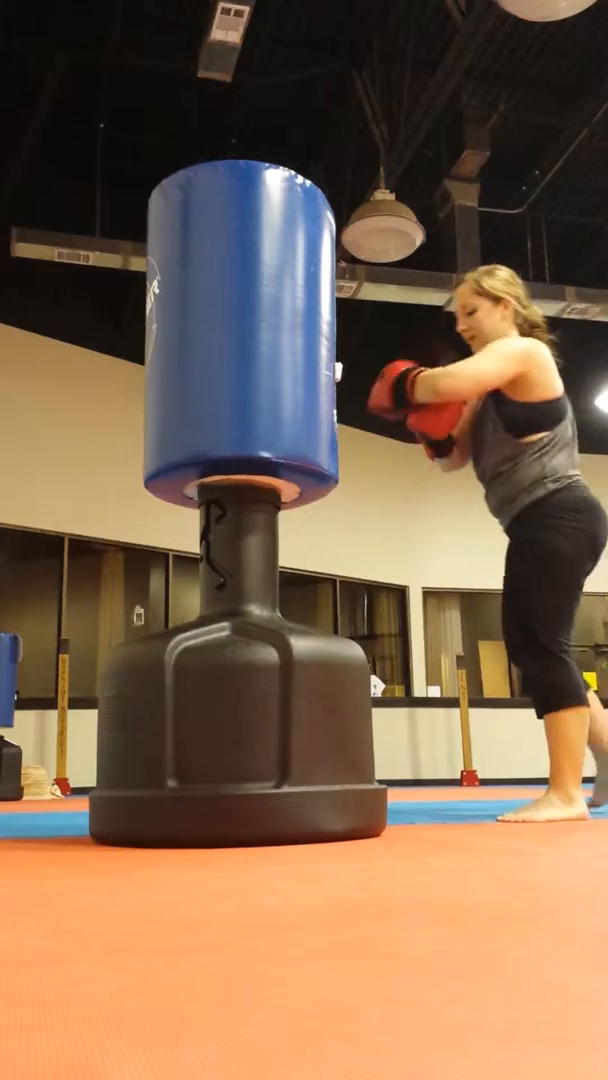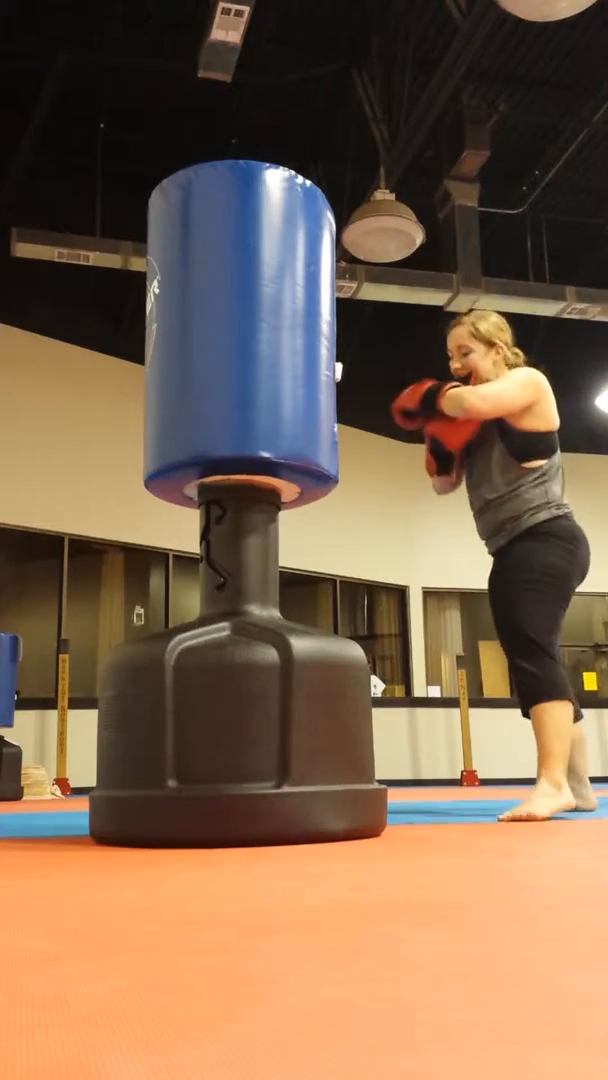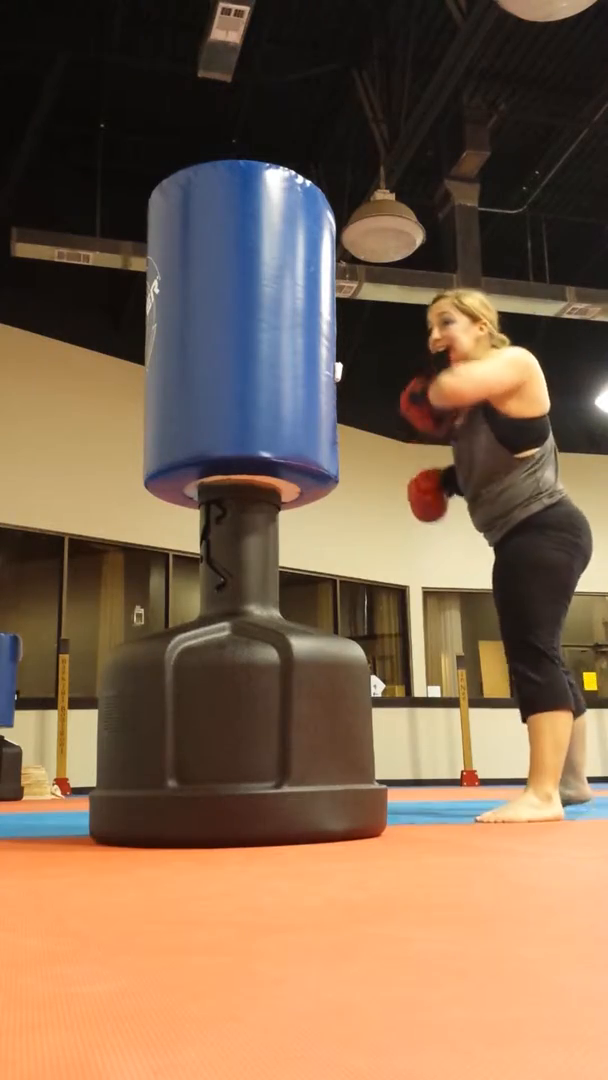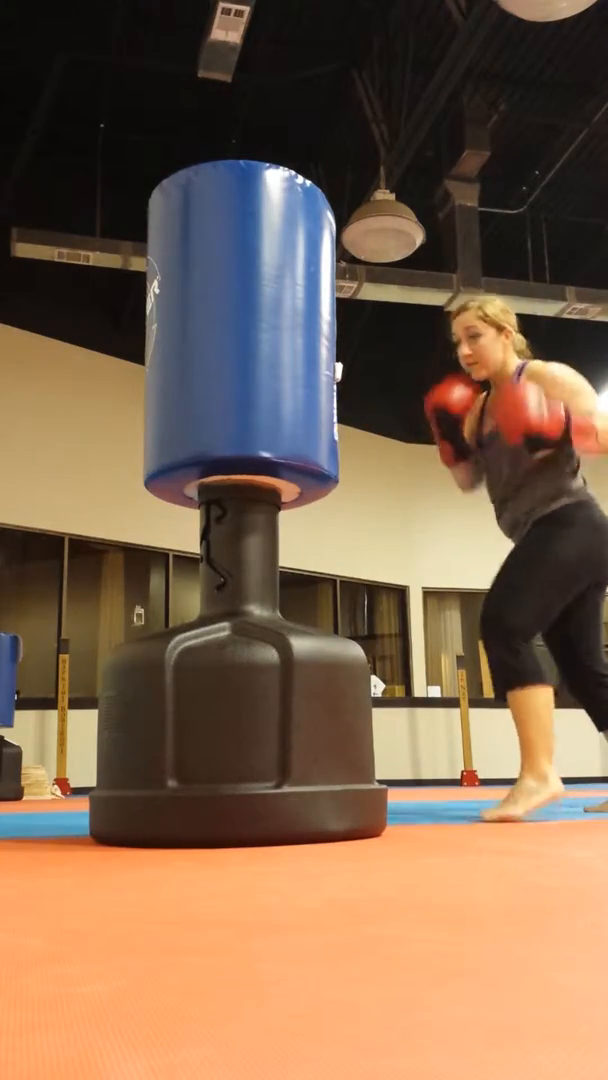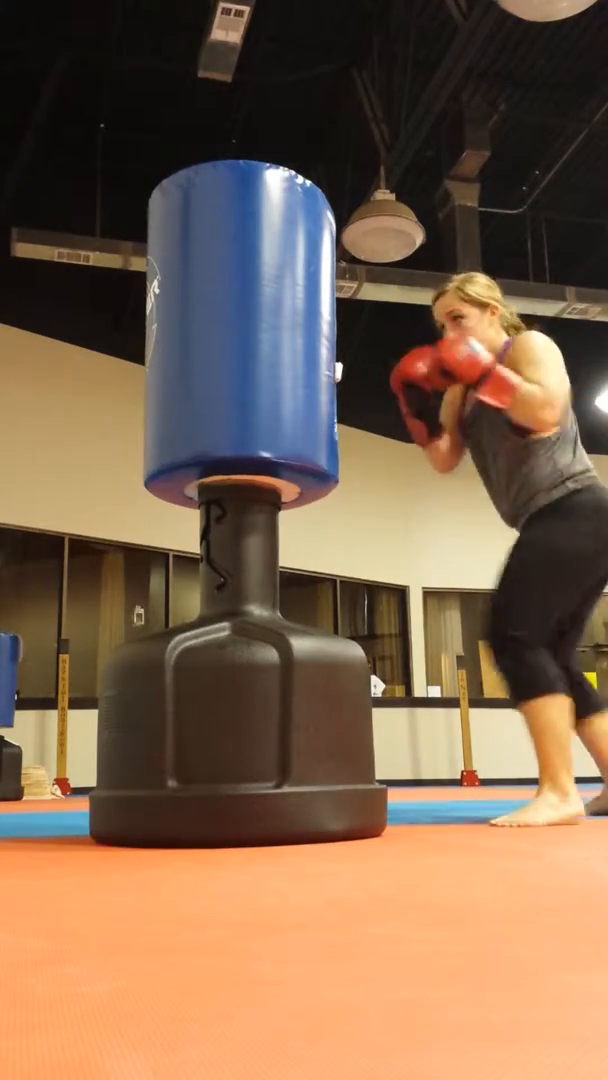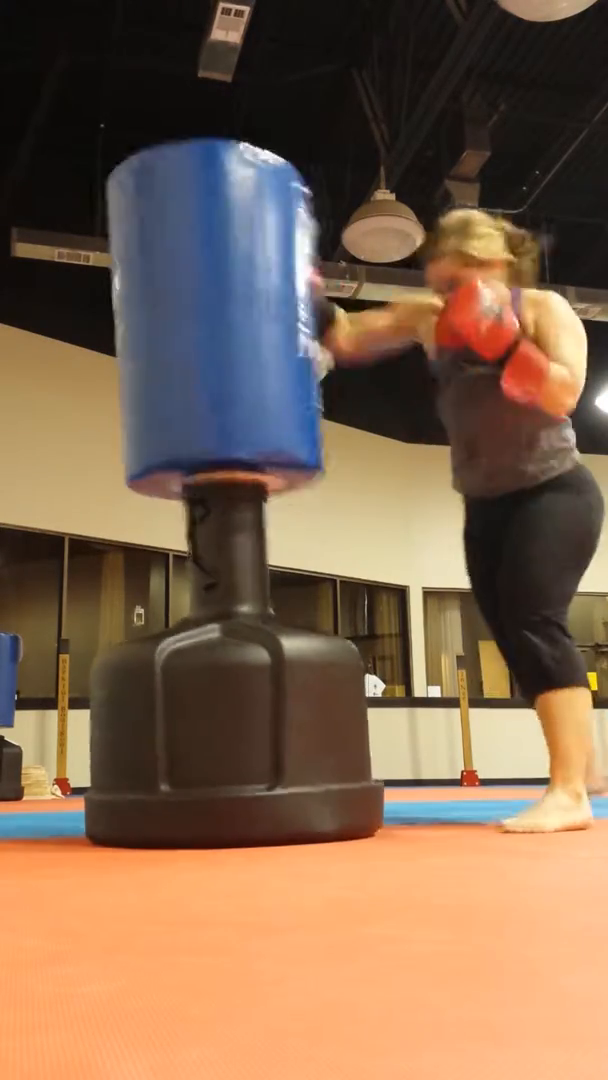
dt=0.5s
person 1, frame 1
left shoulder: (522, 351)
right shoulder: (490, 385)
left elbow: (445, 384)
right elbow: (454, 458)
left wrist: (401, 386)
right wrist: (430, 425)
left hip: (556, 520)
right hip: (544, 527)
left knee: (541, 647)
right knee: (532, 646)
person 1, frame 2
left shoulder: (527, 382)
right shoulder: (478, 421)
left elbow: (471, 401)
right elbow: (444, 484)
left wrist: (433, 397)
left hip: (546, 543)
right hip: (514, 550)
left knee: (530, 648)
right knee: (533, 654)
left ankle: (553, 783)
right ankle: (577, 784)
person 1, frame 3
left shoulder: (514, 363)
right shoulder: (471, 397)
left elbow: (449, 385)
left wrist: (424, 400)
right wrist: (445, 482)
left hip: (544, 532)
right hip: (519, 539)
left knee: (530, 652)
right knee: (541, 658)
left ankle: (541, 793)
right ankle: (573, 780)
person 1, frame 4
left shoulder: (548, 377)
right shoulder: (480, 405)
right elbow: (467, 477)
left wrist: (554, 422)
right wrist: (450, 433)
right hip: (546, 539)
left knee: (503, 628)
left ankle: (538, 773)
person 1, frame 5
left shoulder: (530, 346)
right shoulder: (461, 392)
left elbow: (548, 415)
right elbow: (442, 460)
left wrist: (487, 373)
right wrist: (419, 405)
left knee: (514, 635)
right knee: (550, 659)
left ankle: (558, 788)
person 1, frame 6
left shoulder: (545, 309)
right shoulder: (433, 318)
right elbow: (349, 342)
left wrist: (502, 345)
right wrist: (318, 310)
left hip: (555, 493)
right hip: (488, 506)
left knee: (536, 623)
right knee: (519, 636)
